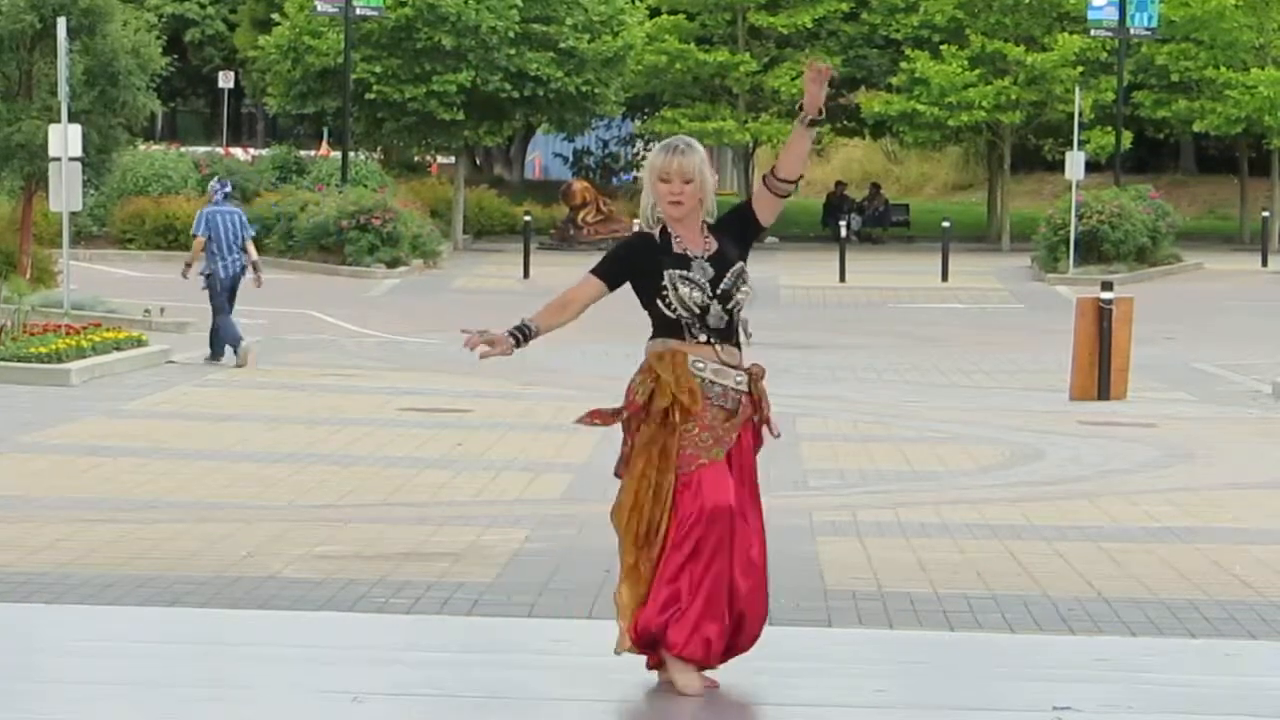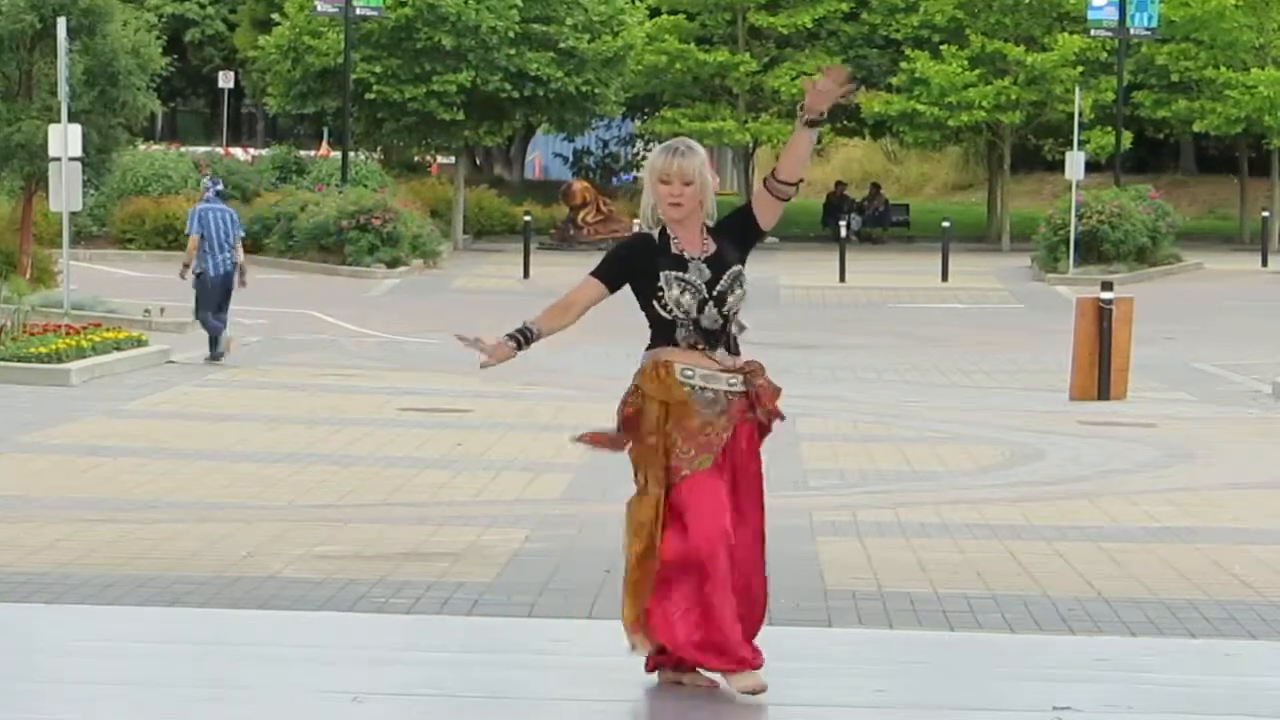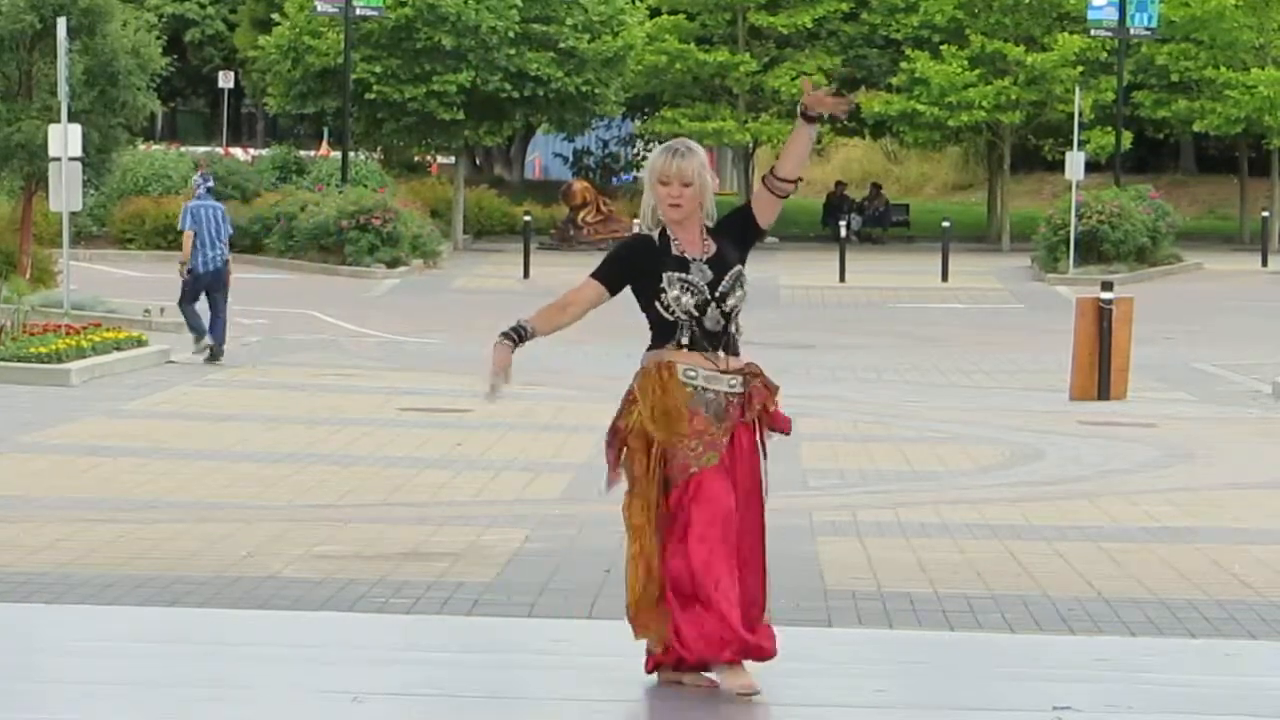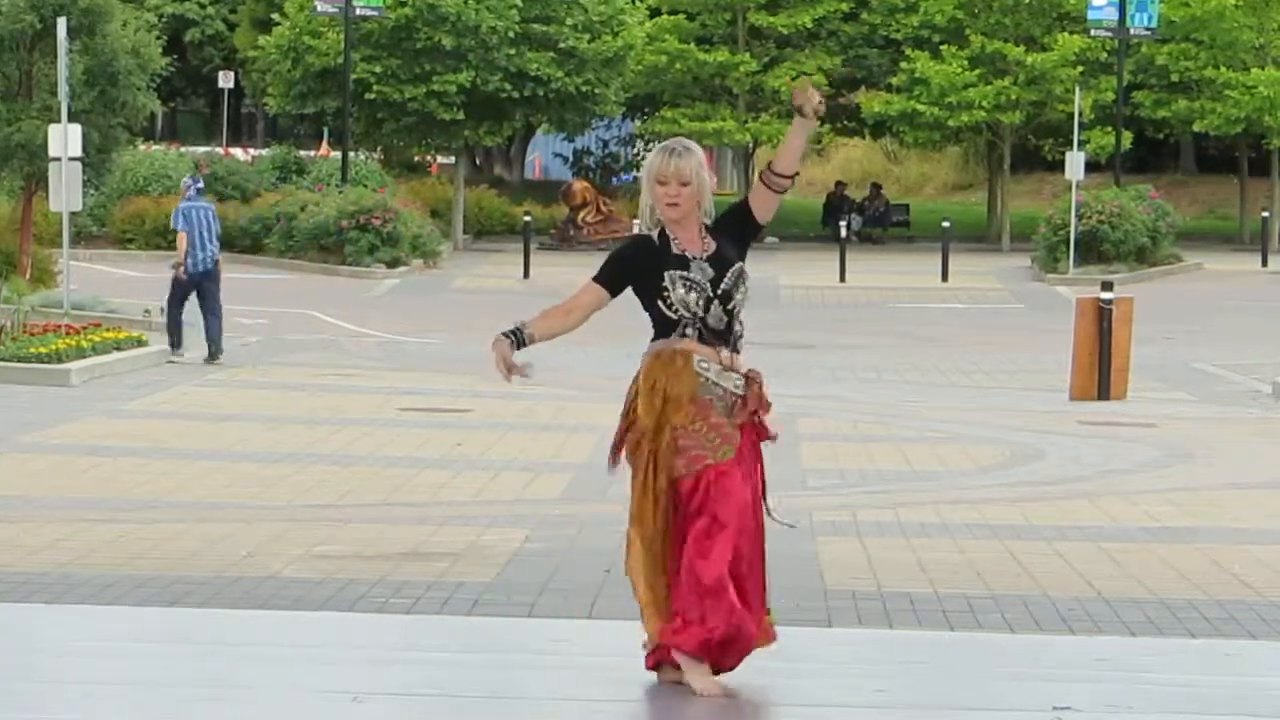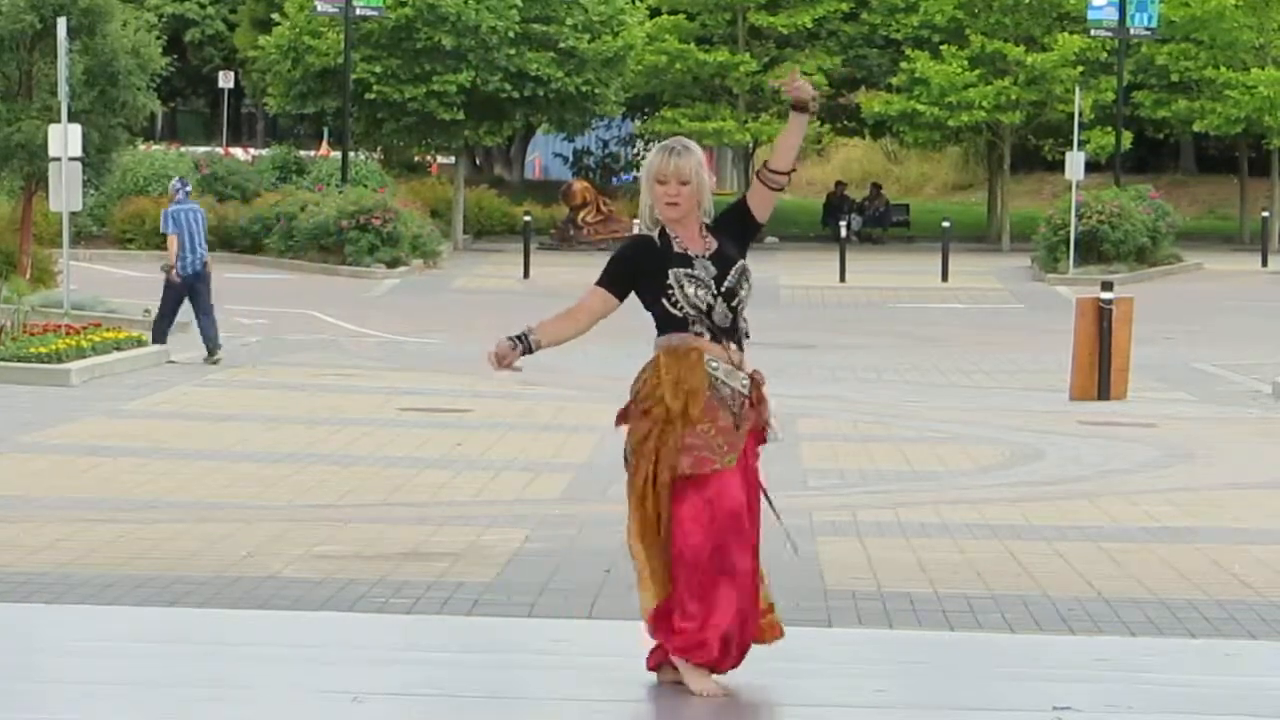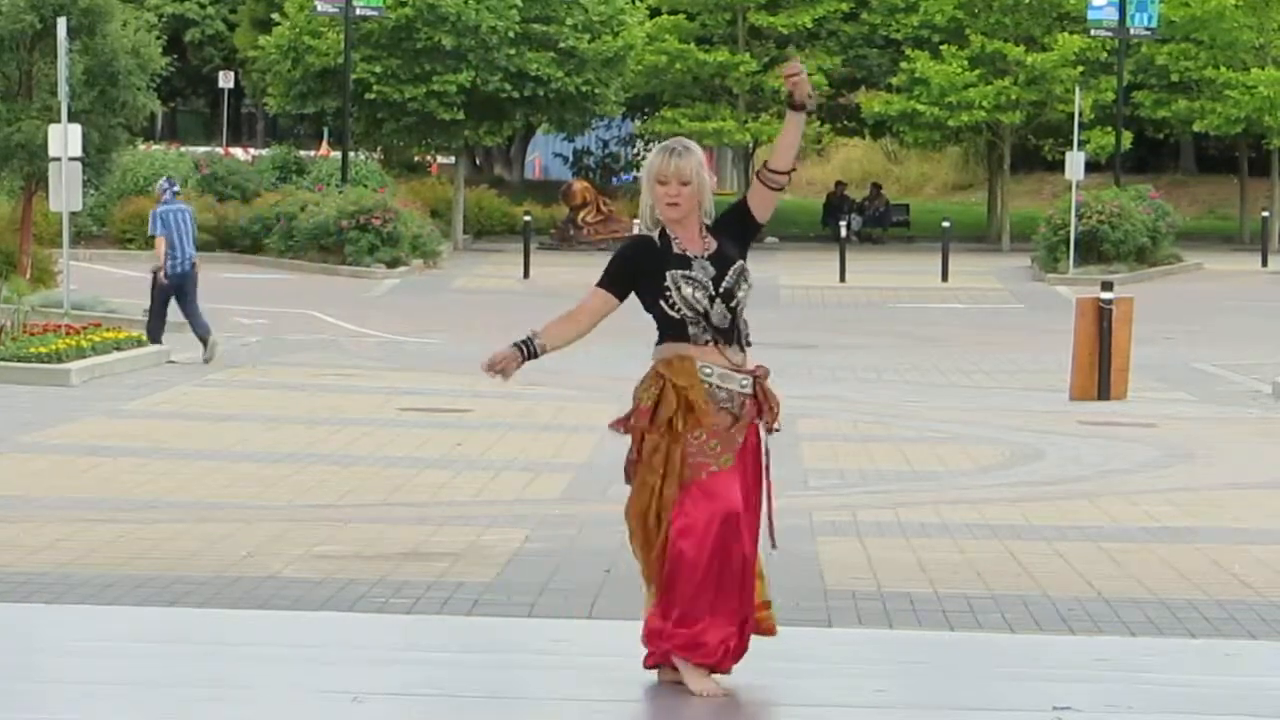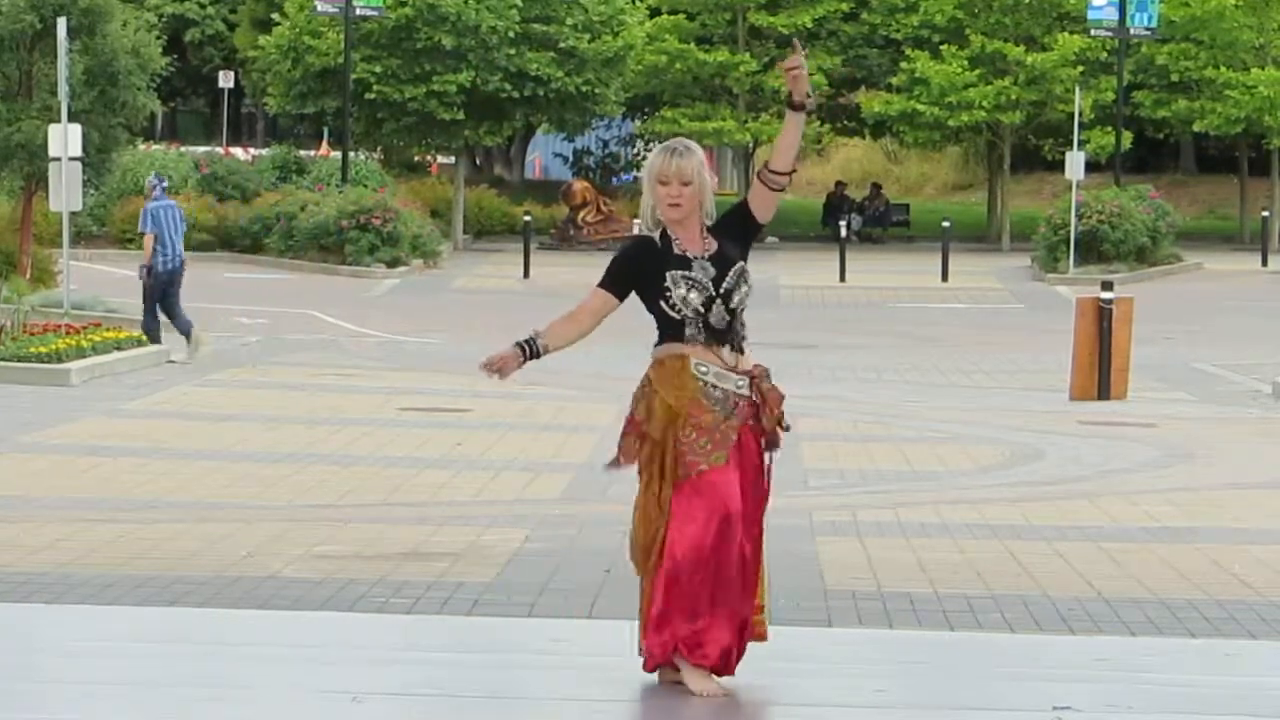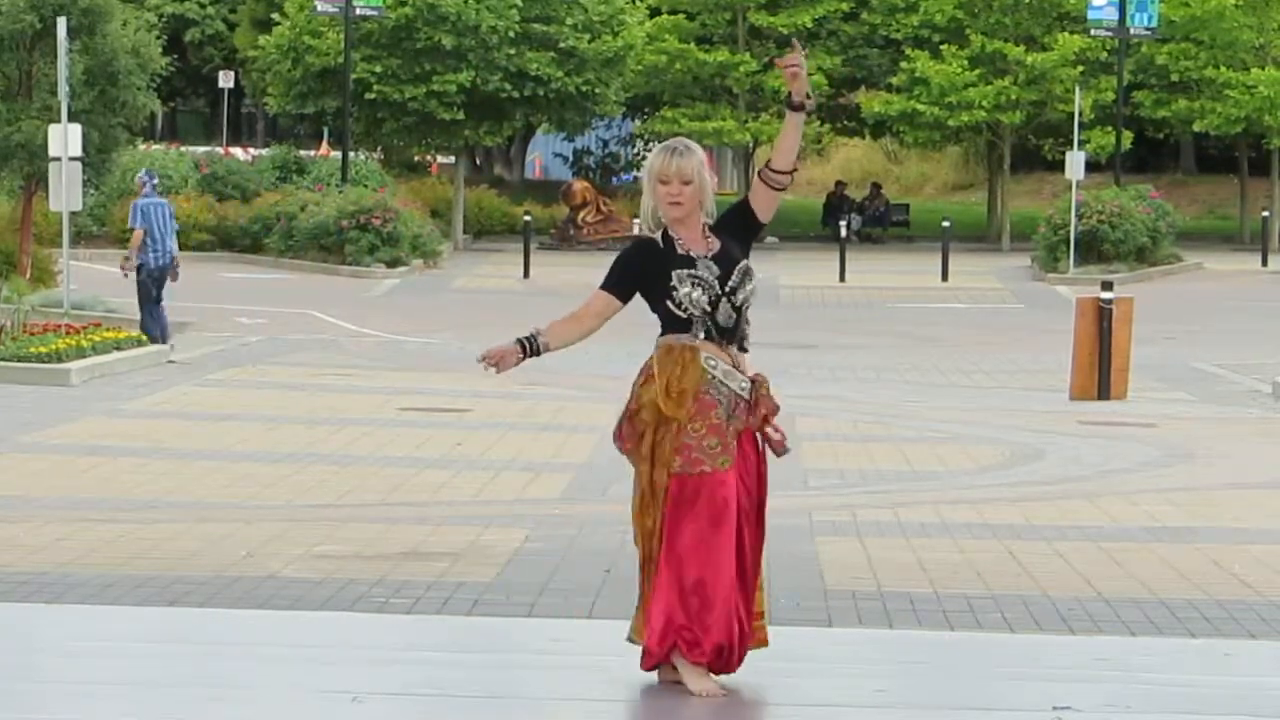
dt=0.1s
person 1, frame 1
left shoulder: (730, 233)
right shoulder: (639, 248)
left elbow: (781, 182)
right elbow: (574, 299)
left wrist: (809, 113)
right wrist: (512, 336)
left hip: (731, 399)
right hip: (675, 393)
left knee: (733, 530)
right knee: (701, 509)
left ankle: (684, 650)
right ankle: (675, 645)
person 1, frame 2
left shoulder: (730, 236)
right shoulder: (639, 250)
left elbow: (783, 184)
right elbow: (575, 301)
left wrist: (812, 114)
right wrist: (513, 342)
left hip: (731, 402)
right hip: (672, 398)
left knee: (731, 530)
right knee: (696, 521)
left ankle: (679, 654)
right ankle: (717, 653)
person 1, frame 3
left shoulder: (730, 237)
right shoulder: (639, 250)
left elbow: (780, 183)
right elbow: (573, 302)
left wrist: (809, 119)
right wrist: (512, 336)
left hip: (733, 402)
right hip: (672, 400)
left knee: (731, 529)
right knee: (699, 524)
left ankle: (678, 656)
right ankle: (716, 650)
person 1, frame 4
left shoulder: (730, 234)
right shoulder: (639, 250)
left elbow: (777, 180)
right elbow: (576, 307)
left wrist: (804, 116)
right wrist: (512, 339)
left hip: (730, 401)
right hip: (676, 395)
left knee: (731, 526)
right knee: (710, 514)
left ankle: (674, 655)
right ankle: (689, 645)
person 1, frame 5
left shoulder: (729, 233)
right shoulder: (641, 251)
left elbow: (775, 177)
right elbow: (583, 312)
left wrist: (801, 109)
right wrist: (520, 344)
left hip: (733, 399)
right hip: (681, 394)
left knee: (727, 523)
right knee: (706, 515)
left ankle: (675, 655)
right ankle: (687, 647)
person 1, frame 6
left shoulder: (729, 233)
right shoulder: (640, 251)
left elbow: (775, 175)
right elbow: (584, 315)
left wrist: (798, 105)
right wrist: (523, 351)
left hip: (735, 400)
right hip: (683, 397)
left knee: (729, 522)
right knee: (704, 517)
left ankle: (675, 655)
right ankle: (687, 647)
person 1, frame 7
left shoulder: (730, 234)
right shoulder: (642, 252)
left elbow: (776, 175)
right elbow: (585, 316)
left wrist: (798, 101)
right wrist: (522, 351)
left hip: (736, 401)
right hip: (680, 398)
left knee: (732, 524)
right knee: (703, 517)
left ankle: (677, 651)
right ankle: (684, 649)
person 1, frame 8
left shoulder: (732, 233)
right shoulder: (644, 252)
left elbow: (777, 174)
right elbow: (587, 317)
left wrist: (797, 100)
right wrist: (523, 348)
left hip: (734, 401)
right hip: (681, 393)
left knee: (731, 524)
right knee: (699, 515)
left ankle: (684, 649)
right ankle: (684, 647)
person 2, frame 1
left shoulder: (206, 212)
right shoulder: (238, 213)
left elbow: (200, 241)
right elbow: (249, 243)
left wrist: (188, 264)
right wrist: (257, 270)
left hip: (217, 270)
right hip: (237, 269)
left knee: (220, 316)
right knee: (224, 312)
left ankle: (240, 345)
right ankle: (216, 353)
person 2, frame 2
left shoulder: (199, 210)
right shoulder: (229, 212)
left elbow: (194, 239)
right elbow: (237, 243)
left wrist: (186, 265)
right wrist: (242, 271)
left hip: (208, 269)
right hip: (228, 268)
left knee: (203, 312)
right knee: (220, 311)
left ankle: (222, 334)
right ankle: (216, 352)
person 2, frame 3
left shoulder: (191, 207)
right shoulder: (220, 208)
left elbow: (188, 236)
left wrist: (183, 262)
right wrist: (228, 267)
left hip: (199, 265)
right hip: (220, 264)
left knee: (186, 304)
right knee: (218, 310)
left ankle: (202, 336)
right ankle: (216, 352)
person 2, frame 4
left shoulder: (182, 208)
right shoulder: (210, 208)
left elbow: (182, 237)
left wrist: (179, 263)
left hip: (190, 266)
right hip: (211, 265)
left knee: (174, 305)
right knee: (212, 310)
left ankle: (176, 347)
right ankle: (215, 352)
person 2, frame 5
left shoulder: (170, 211)
right shoulder: (198, 210)
left elbow: (172, 240)
left wrist: (171, 267)
left hip: (181, 268)
right hip: (200, 268)
left knee: (167, 310)
right knee: (205, 311)
left ankle: (157, 347)
right ankle: (214, 349)
person 2, frame 6
left shoulder: (158, 212)
right shoulder: (186, 209)
left elbow: (160, 241)
left wrist: (159, 268)
left hip: (169, 268)
right hip: (188, 267)
left knee: (157, 311)
right knee: (191, 309)
right ankle: (208, 339)
person 2, frame 7
left shoulder: (149, 208)
right shoulder: (175, 206)
left elbow: (149, 238)
left wrist: (144, 266)
left hip: (158, 265)
right hip: (176, 263)
left knee: (150, 309)
right knee: (172, 307)
right ankle: (191, 333)
person 2, frame 8
left shoulder: (139, 204)
right shoulder: (166, 204)
left elbow: (138, 234)
left wrist: (128, 258)
right wrist: (175, 263)
left hip: (148, 260)
right hip: (165, 260)
left knee: (147, 306)
right knee: (154, 302)
left ankle: (156, 345)
right ankle: (164, 338)
